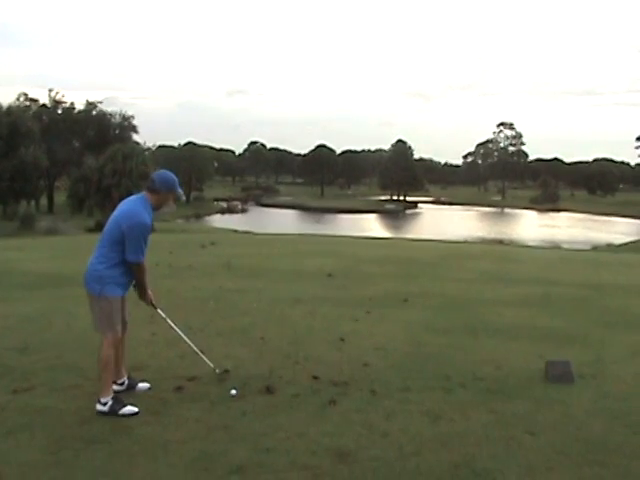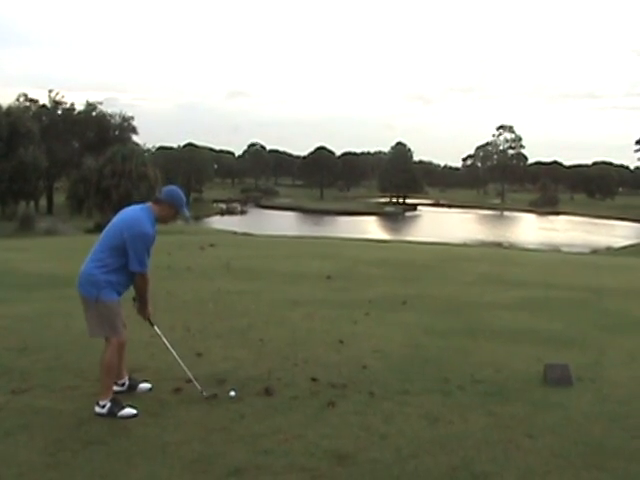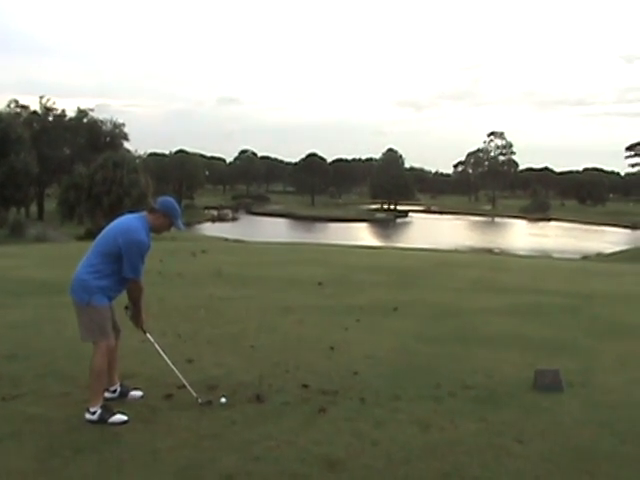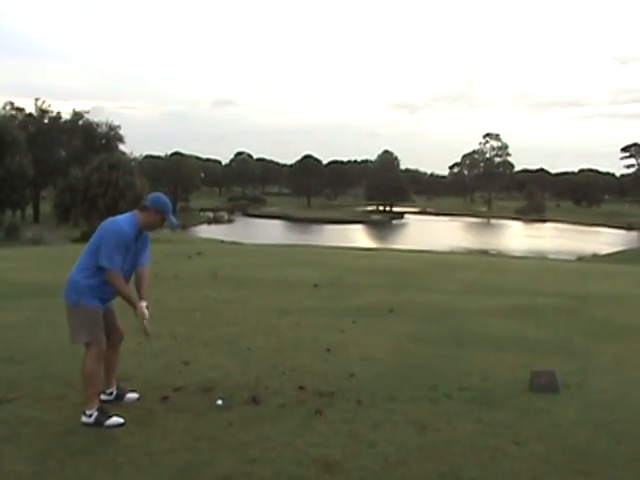
dt=0.5s
person 1, frame 1
left shoulder: (135, 203)
right shoulder: (139, 218)
right elbow: (136, 262)
left wrist: (143, 286)
right wrist: (144, 290)
left hip: (111, 277)
right hip: (106, 280)
left knee: (120, 330)
right knee: (112, 336)
left ankle: (121, 379)
right ankle: (105, 399)
person 1, frame 2
left shoulder: (137, 212)
right shoulder: (143, 228)
right elbow: (140, 274)
left wrist: (141, 300)
right wrist: (144, 305)
left hip: (100, 281)
right hip: (99, 285)
left knee: (119, 332)
right knee: (115, 339)
left ankle: (122, 381)
right ankle: (105, 402)
person 1, frame 3
left shoulder: (132, 220)
right shoulder: (137, 237)
right elbow: (134, 281)
left wrist: (133, 307)
right wrist: (138, 312)
left hip: (95, 286)
right hip: (91, 290)
left knee: (113, 335)
right knee: (104, 344)
left ankle: (113, 387)
right ankle: (95, 408)
person 1, frame 4
left shoulder: (142, 236)
right shoulder: (116, 228)
left elbow: (143, 269)
right elbow: (111, 275)
left wrist: (142, 302)
right wrist: (134, 305)
left hip: (101, 295)
right hip: (84, 293)
left knee: (115, 337)
right knee: (96, 348)
left ankle: (110, 390)
right ankle: (91, 411)
